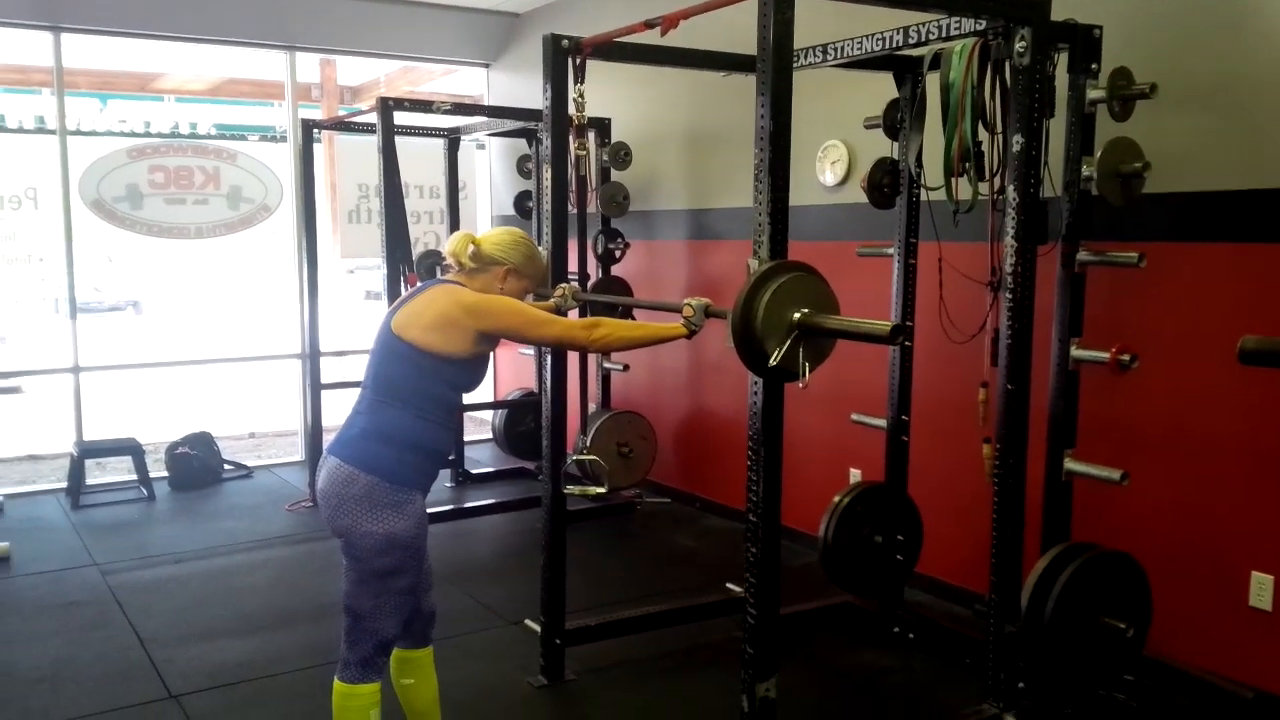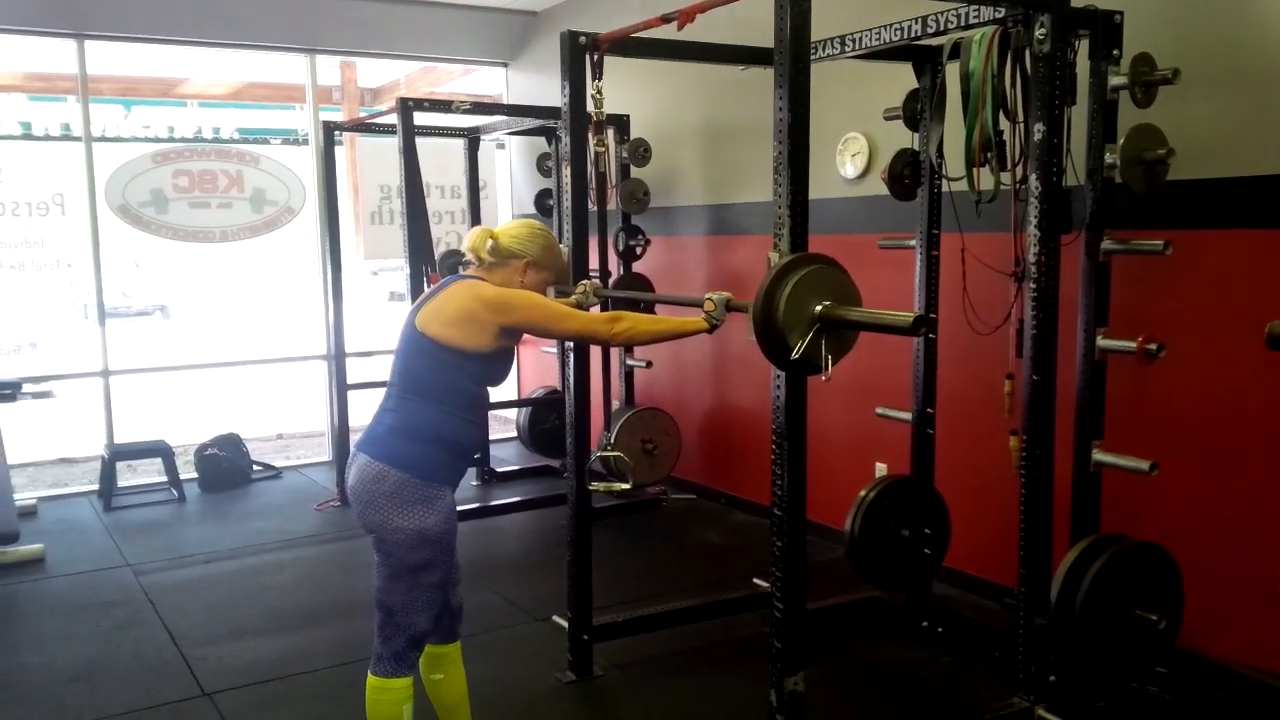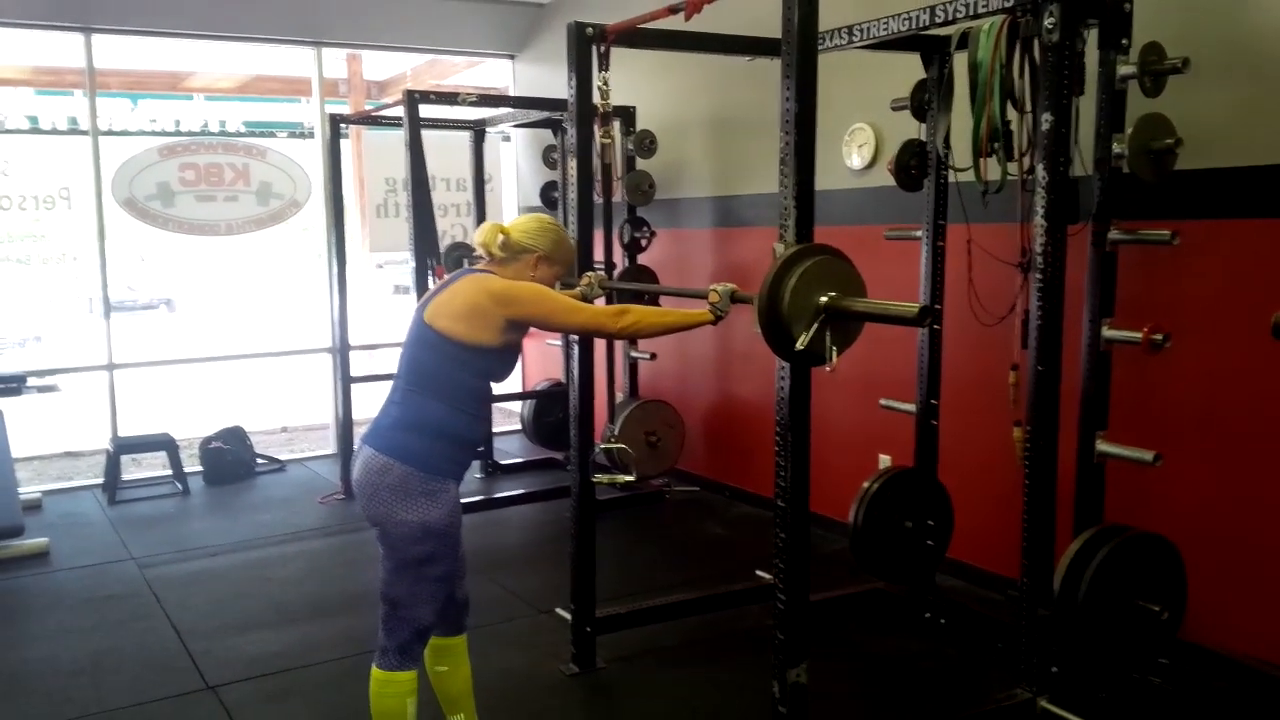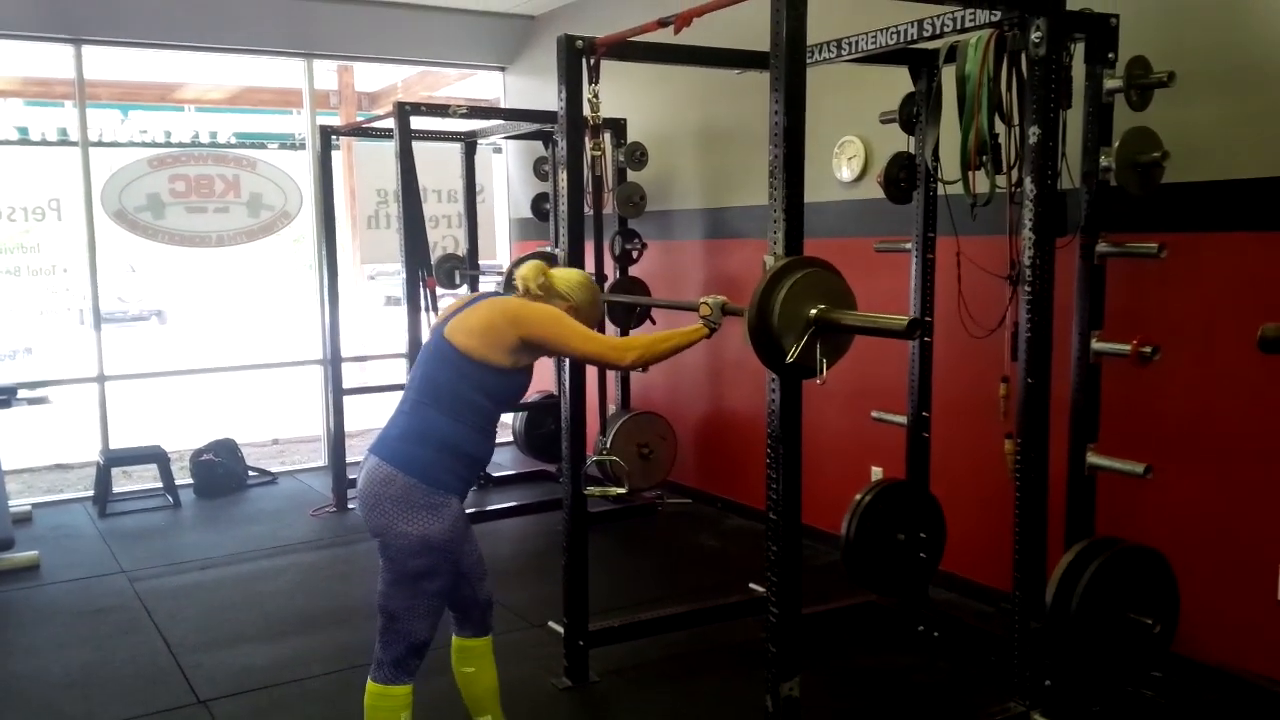
dt=0.4s
person 1, frame 1
left shoulder: (437, 297)
right shoulder: (466, 307)
right elbow: (588, 335)
left wrist: (553, 306)
right wrist: (683, 328)
left hip: (364, 474)
right hip: (376, 488)
left knee: (415, 624)
right knee: (369, 646)
person 1, frame 2
left shoulder: (461, 292)
right shoulder: (487, 301)
right elbow: (609, 329)
left wrist: (573, 302)
right wrist: (703, 323)
left hip: (396, 472)
right hip: (406, 485)
left knee: (443, 622)
right knee: (401, 643)
person 1, frame 3
left shoulder: (472, 286)
right shoulder: (498, 295)
right elbow: (616, 322)
left wrist: (579, 294)
right wrist: (710, 314)
left hip: (403, 465)
right hip: (411, 478)
left knee: (449, 613)
right knee: (406, 634)
person 1, frame 4
left shoulder: (491, 307)
right shoulder: (520, 316)
right elbow: (624, 354)
right wrist: (704, 327)
left hip: (416, 480)
right hip: (413, 492)
left knee: (475, 611)
right knee: (403, 648)
